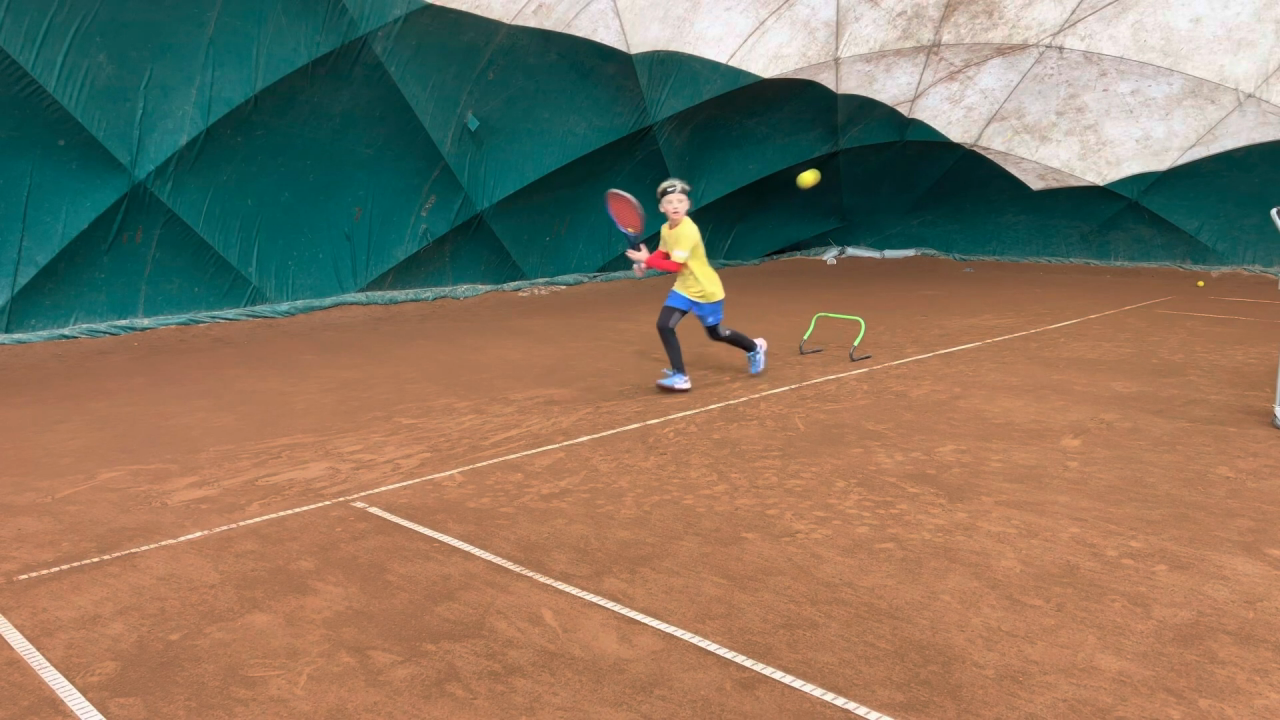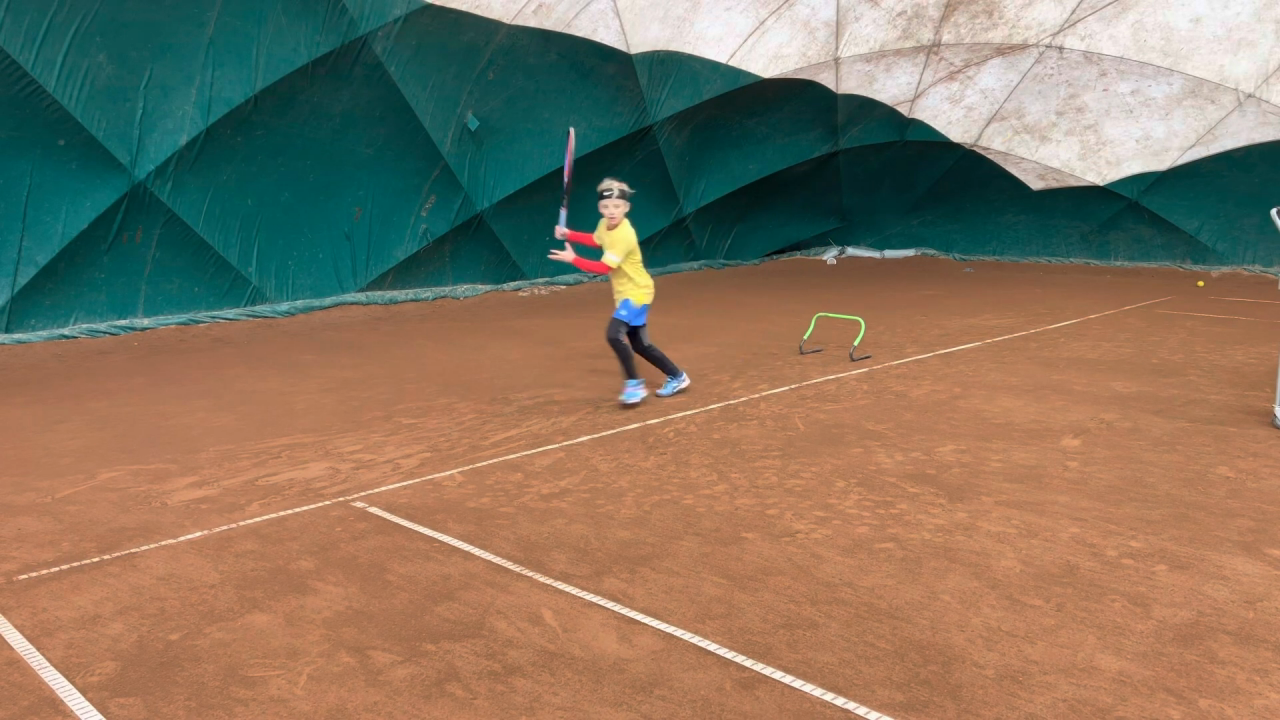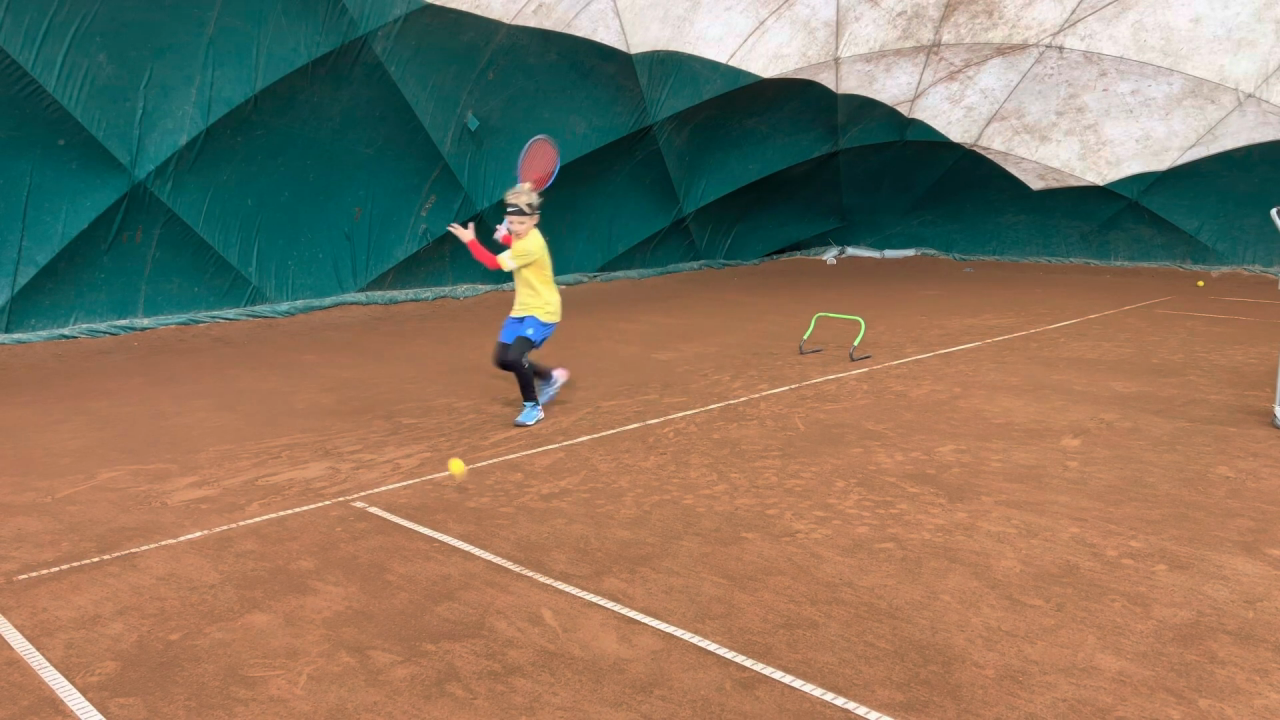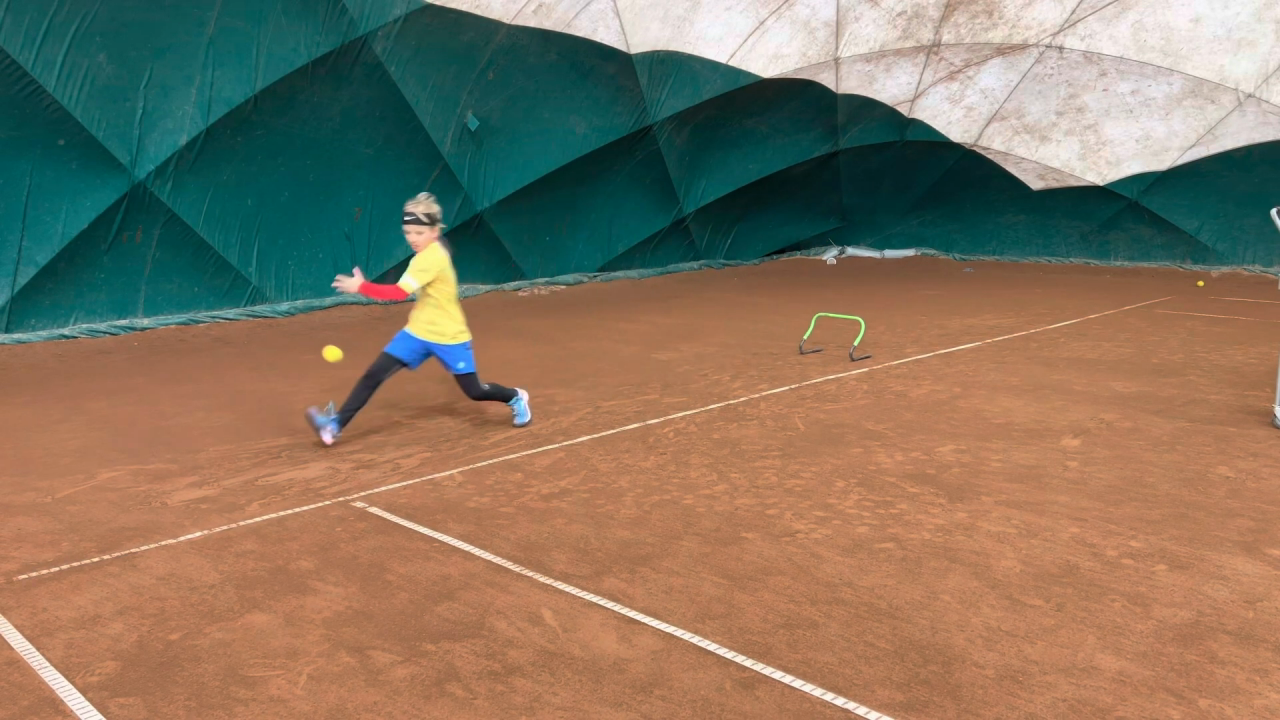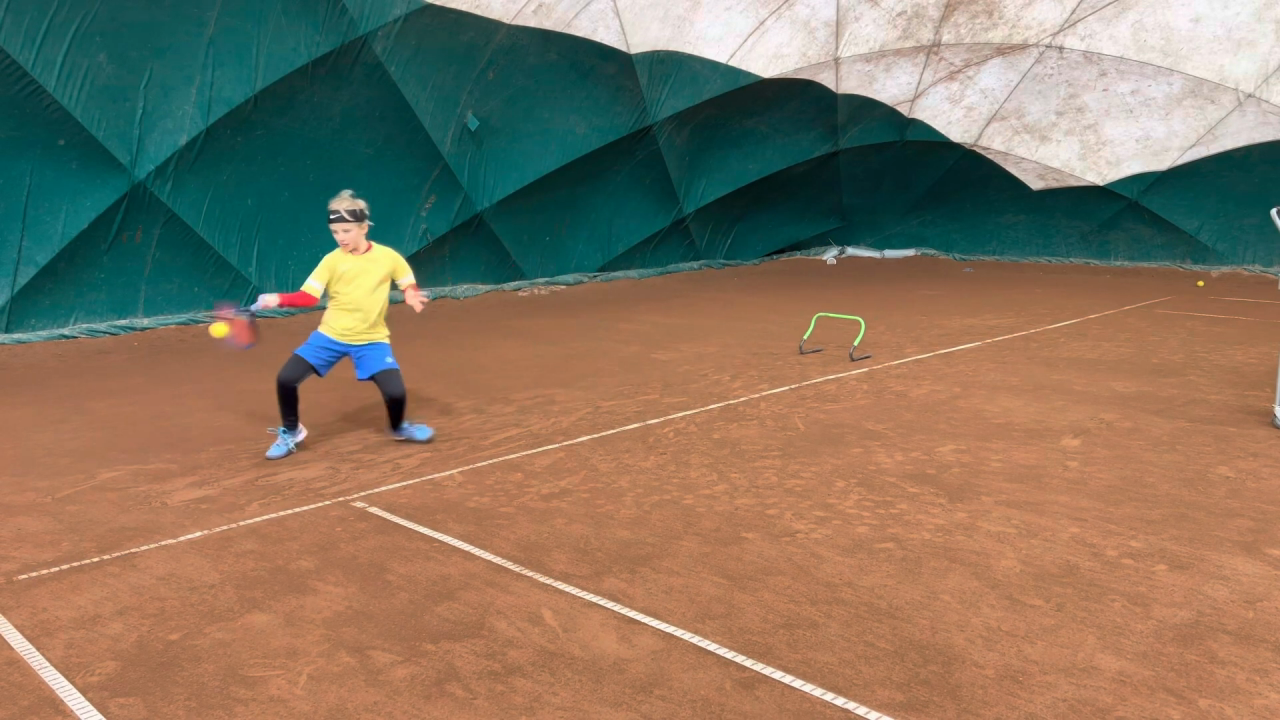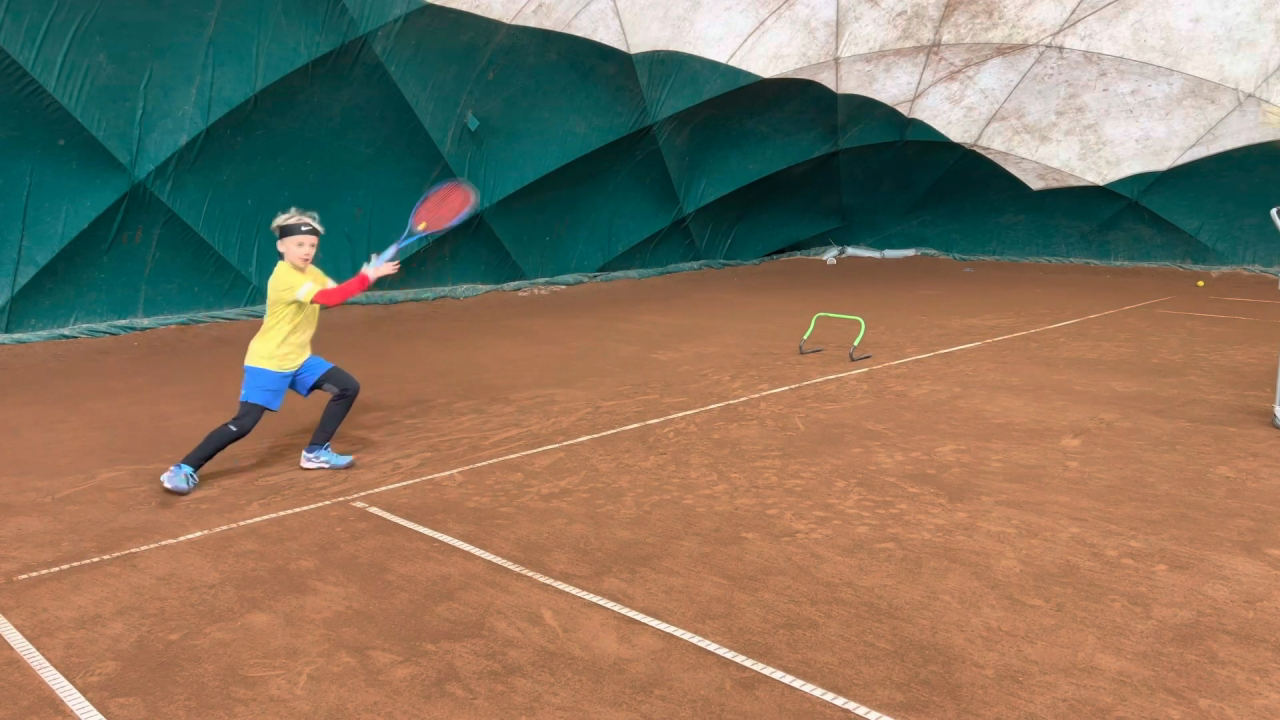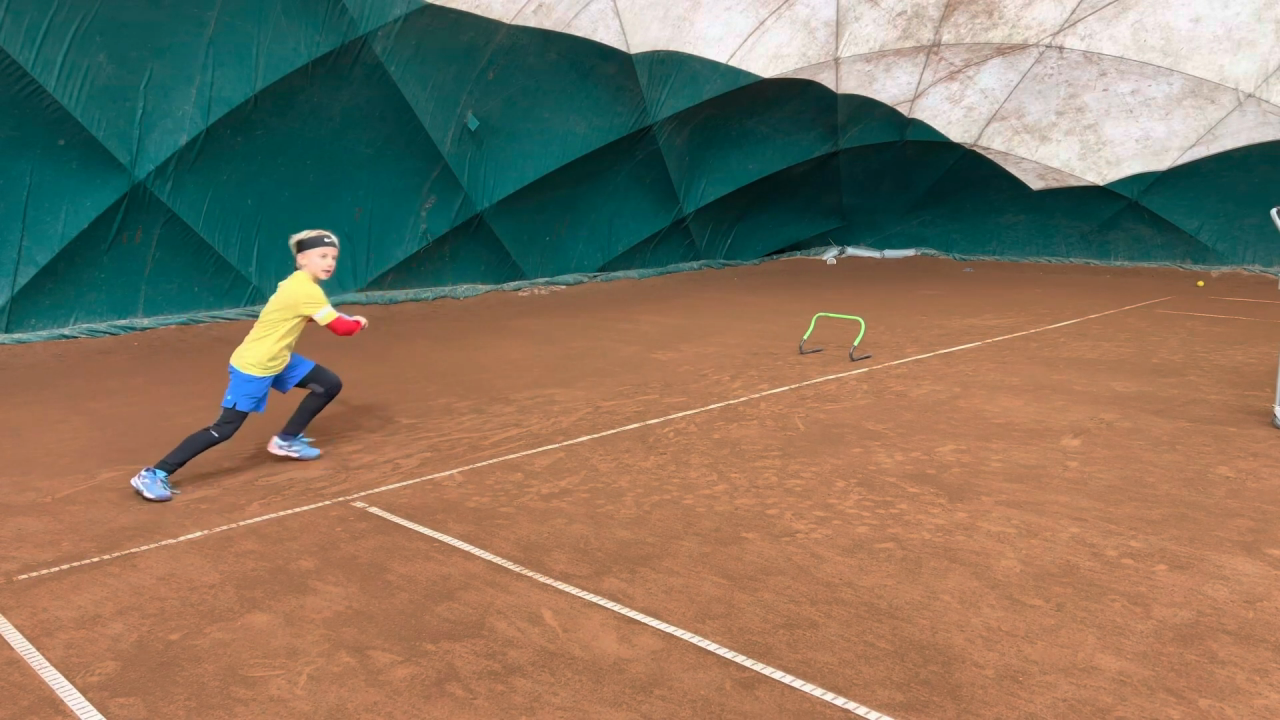
dt=0.2s
person 1, frame 1
left shoulder: (687, 231)
right shoulder: (666, 229)
left elbow: (675, 266)
left wrist: (647, 259)
right wrist: (644, 258)
left hip: (706, 289)
right hip: (684, 287)
left knee: (716, 333)
right knee: (664, 325)
left ankle: (754, 348)
right ankle: (679, 375)
person 1, frame 2
left shoulder: (624, 236)
right shoulder: (605, 224)
left elbow: (605, 268)
right elbow: (594, 240)
left wrist: (573, 259)
right wrist: (570, 234)
left hip: (637, 293)
right hip: (624, 293)
left knee: (614, 335)
right knee: (639, 344)
left ankle: (634, 384)
right ankle: (676, 377)
person 1, frame 3
left shoulder: (531, 245)
right shoulder: (525, 238)
left elbow: (495, 264)
left wrist: (471, 240)
right wrist: (506, 238)
left hip: (543, 310)
right hip: (523, 308)
left knee: (514, 358)
right knee: (503, 359)
left ankle: (532, 406)
right ankle: (550, 377)
person 1, frame 4
left shoulder: (432, 258)
right shoulder: (425, 255)
left elbow: (400, 292)
left wrist: (361, 286)
left hip: (449, 335)
right hip: (417, 332)
left knee: (473, 391)
right knee: (375, 373)
left ankle: (515, 398)
right ankle: (334, 423)
person 1, frame 5
left shoulder: (389, 256)
right shoulder: (330, 260)
left elbow: (409, 285)
right elbow: (307, 297)
left wrist: (413, 295)
right wrist: (279, 299)
left hip: (371, 339)
right hip: (332, 334)
left knee: (395, 392)
right knee: (287, 379)
left ankle: (398, 426)
right ankle: (290, 430)
person 1, frame 6
left shoulder: (310, 272)
right shoulder: (283, 276)
left elbow: (335, 294)
right elbow: (325, 298)
left wrist: (369, 277)
right wrist: (365, 277)
left hip: (299, 359)
right hip: (267, 363)
left knee: (347, 388)
right knee: (244, 424)
left ankle: (316, 452)
right ankle: (182, 468)
person 1, frame 7
left shoulder: (299, 283)
right shoulder: (307, 291)
right elbow: (340, 326)
left wrist: (325, 313)
right wrist: (358, 324)
left hip: (278, 361)
right hip: (253, 366)
left knee: (330, 385)
right knee: (223, 431)
left ankle: (288, 439)
right ankle: (155, 474)
